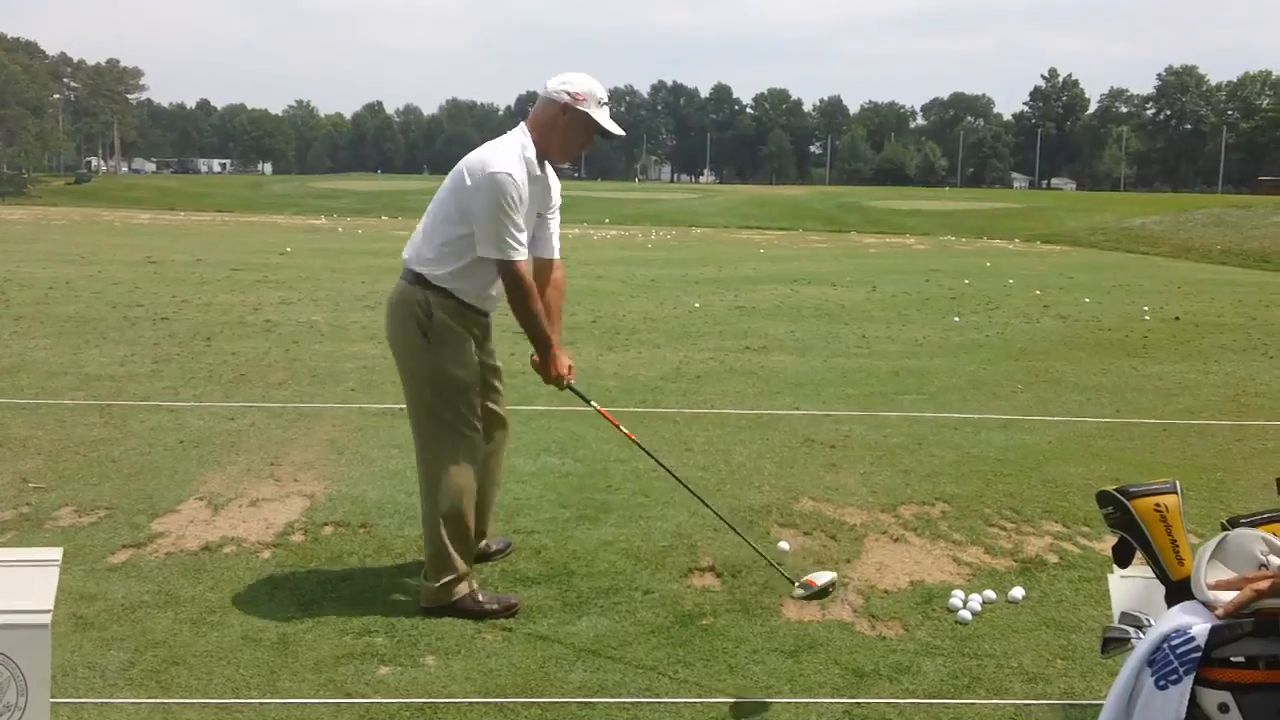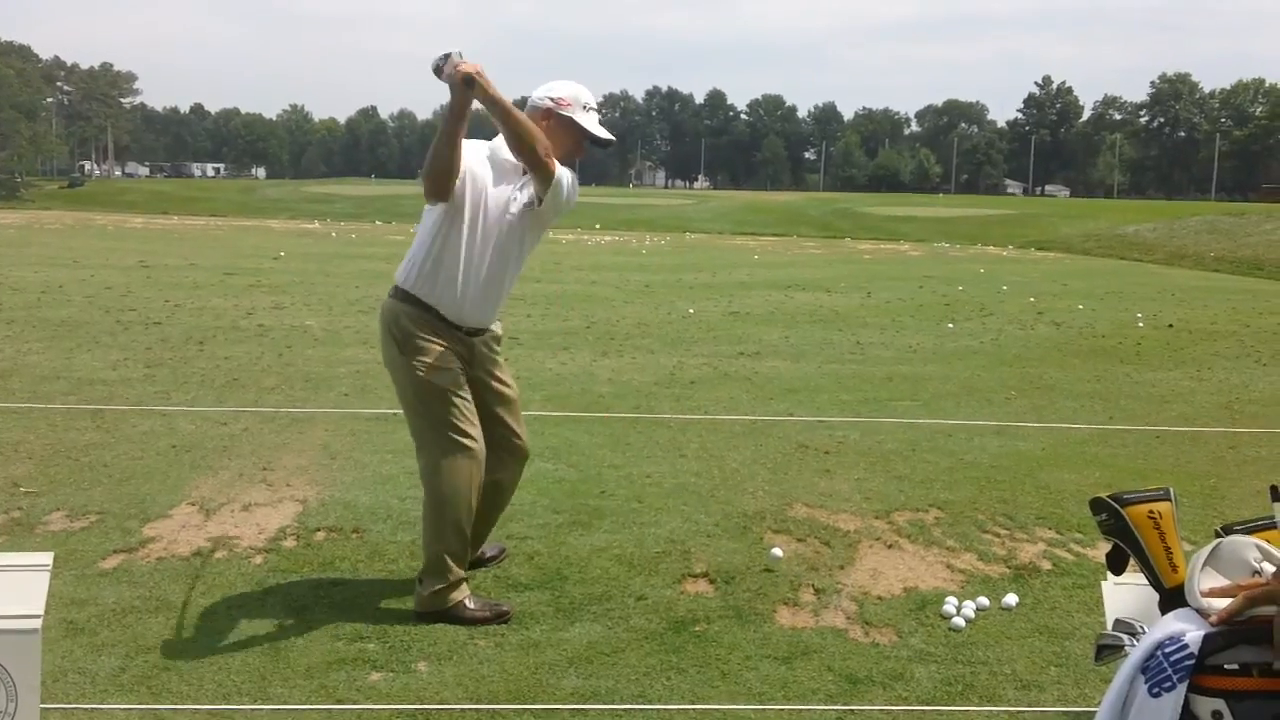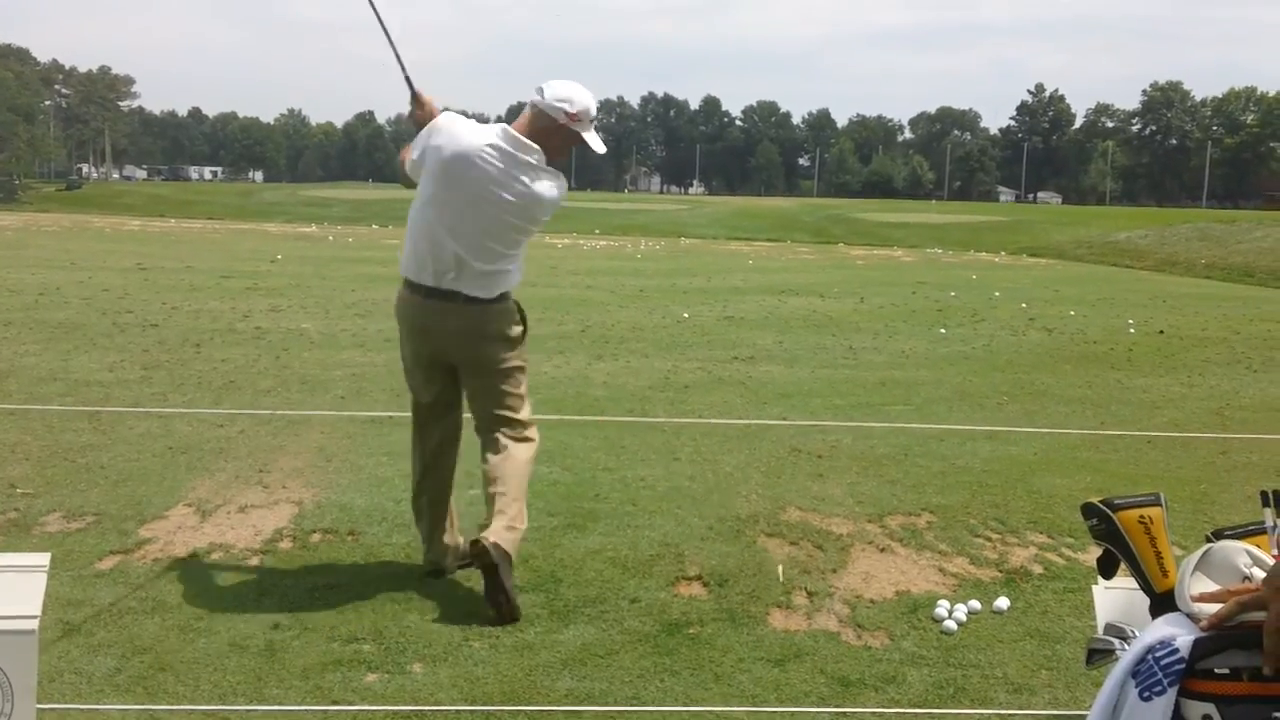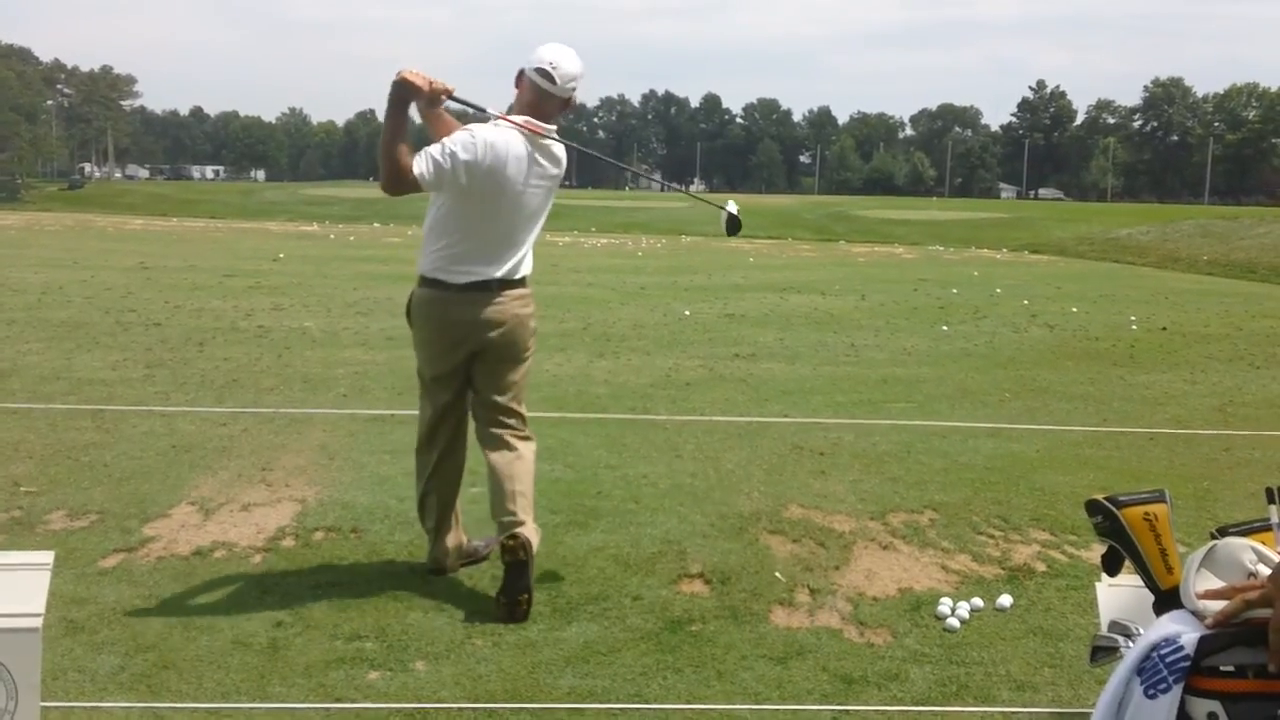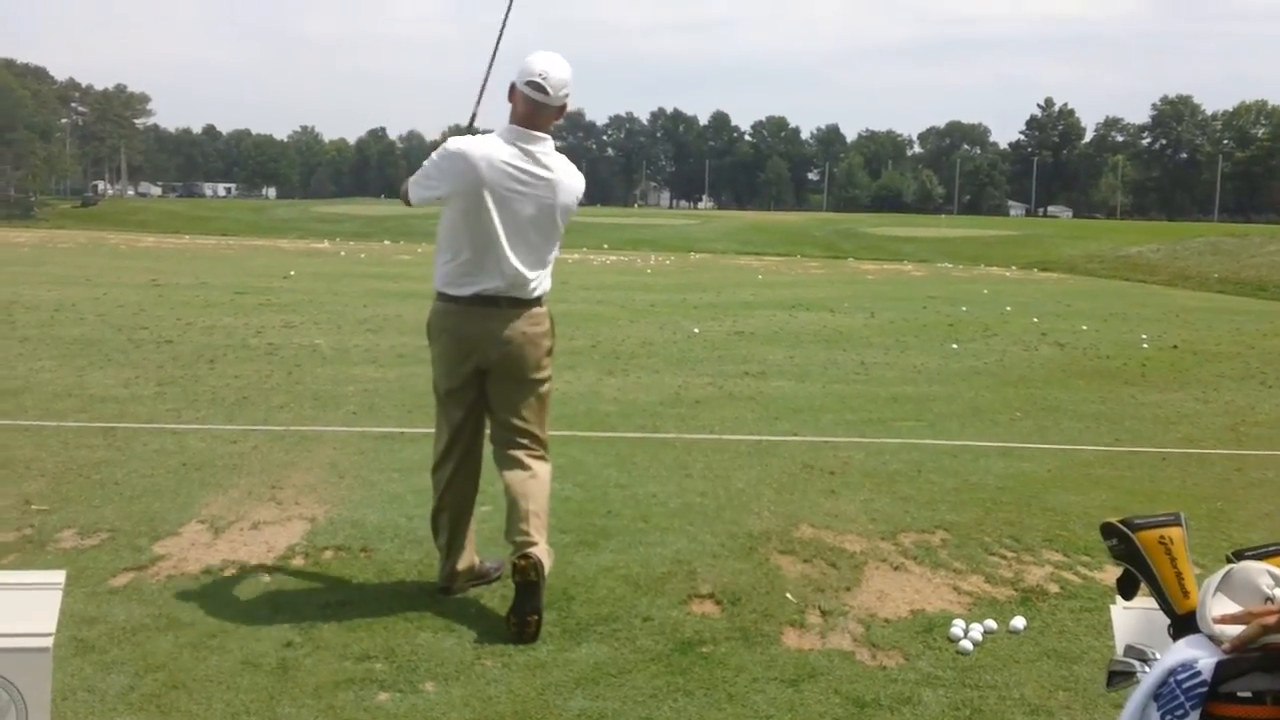
dt=0.5s
person 1, frame 1
left shoulder: (544, 178)
right shoulder: (502, 171)
left elbow: (548, 267)
right elbow: (511, 273)
left wrist: (551, 340)
right wrist: (549, 349)
left hip: (459, 312)
right hip: (430, 311)
left knee: (486, 428)
right knee: (452, 443)
left ankle: (467, 539)
right ankle: (446, 584)
person 1, frame 2
left shoulder: (558, 185)
right shoulder: (469, 157)
left elbow: (535, 156)
right elbow: (437, 189)
left wrist: (489, 95)
right wrist: (456, 107)
left hip: (476, 335)
right hip: (419, 325)
left knee: (509, 451)
right knee: (459, 452)
left ankle: (464, 545)
right ankle: (441, 591)
person 1, frame 3
left shoulder: (447, 132)
right shoulder: (549, 190)
left elbow: (410, 169)
left wrist: (423, 115)
left hip: (416, 306)
right hip: (485, 319)
left knee: (433, 432)
right knee: (511, 433)
left ankle: (441, 545)
right ankle: (499, 543)
person 1, frame 4
left shoulder: (483, 143)
right shoulder: (555, 157)
left elbow: (396, 181)
left wrist: (399, 107)
right wrist: (432, 108)
left hip: (441, 303)
right hip: (507, 306)
left knee: (440, 429)
right knee: (507, 427)
left ankle: (445, 544)
right ankle: (518, 538)
person 1, frame 5
left shoulder: (463, 154)
right shoulder: (570, 179)
left elbow: (411, 193)
left hip: (456, 318)
right hip: (522, 324)
left knee: (455, 446)
right knee: (523, 447)
left ankle: (455, 564)
right ankle: (530, 558)
